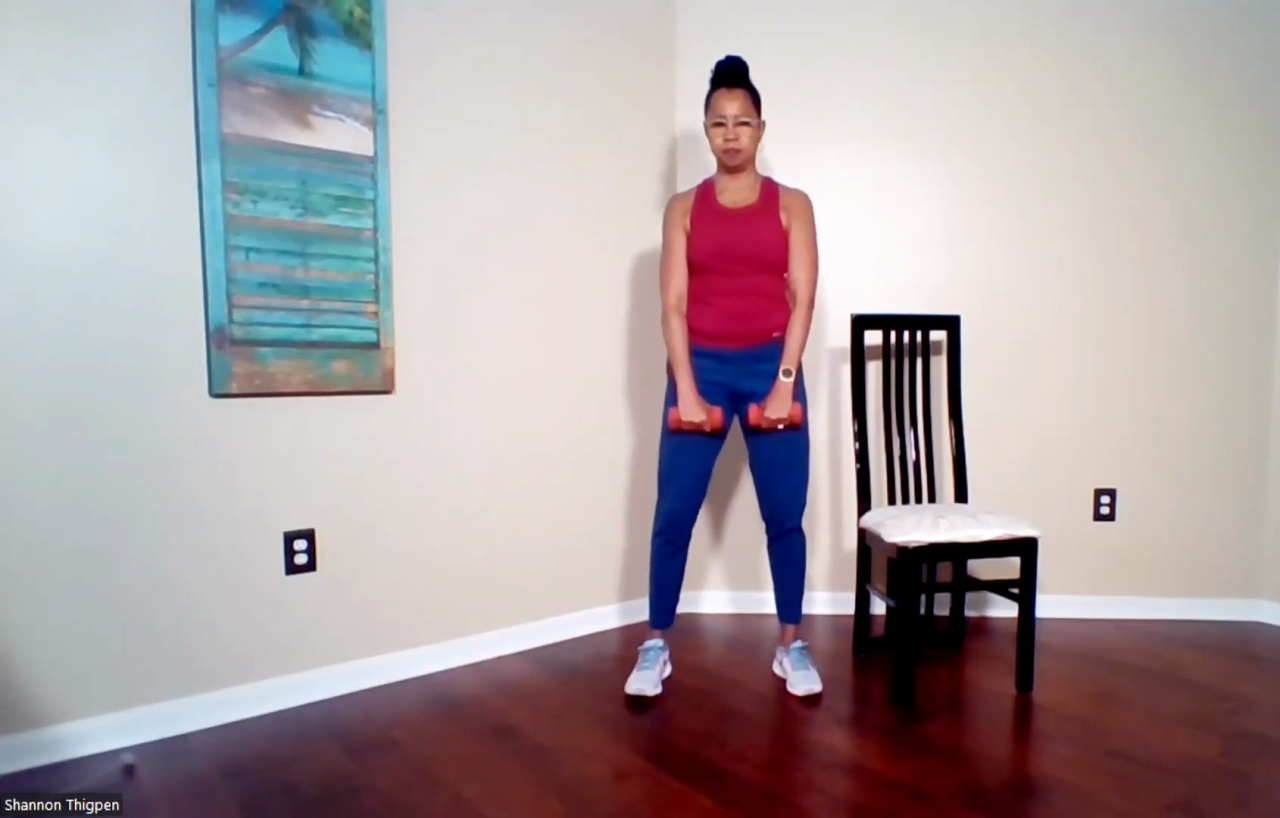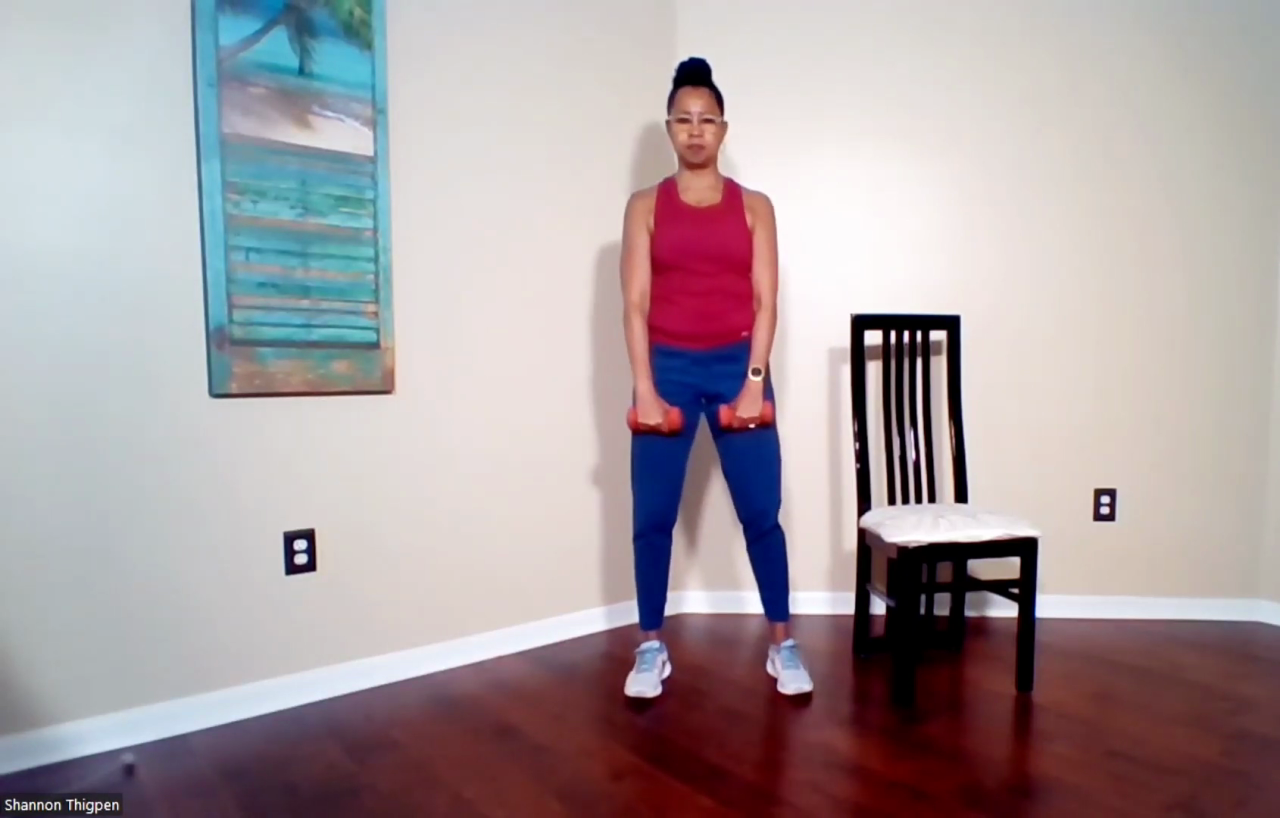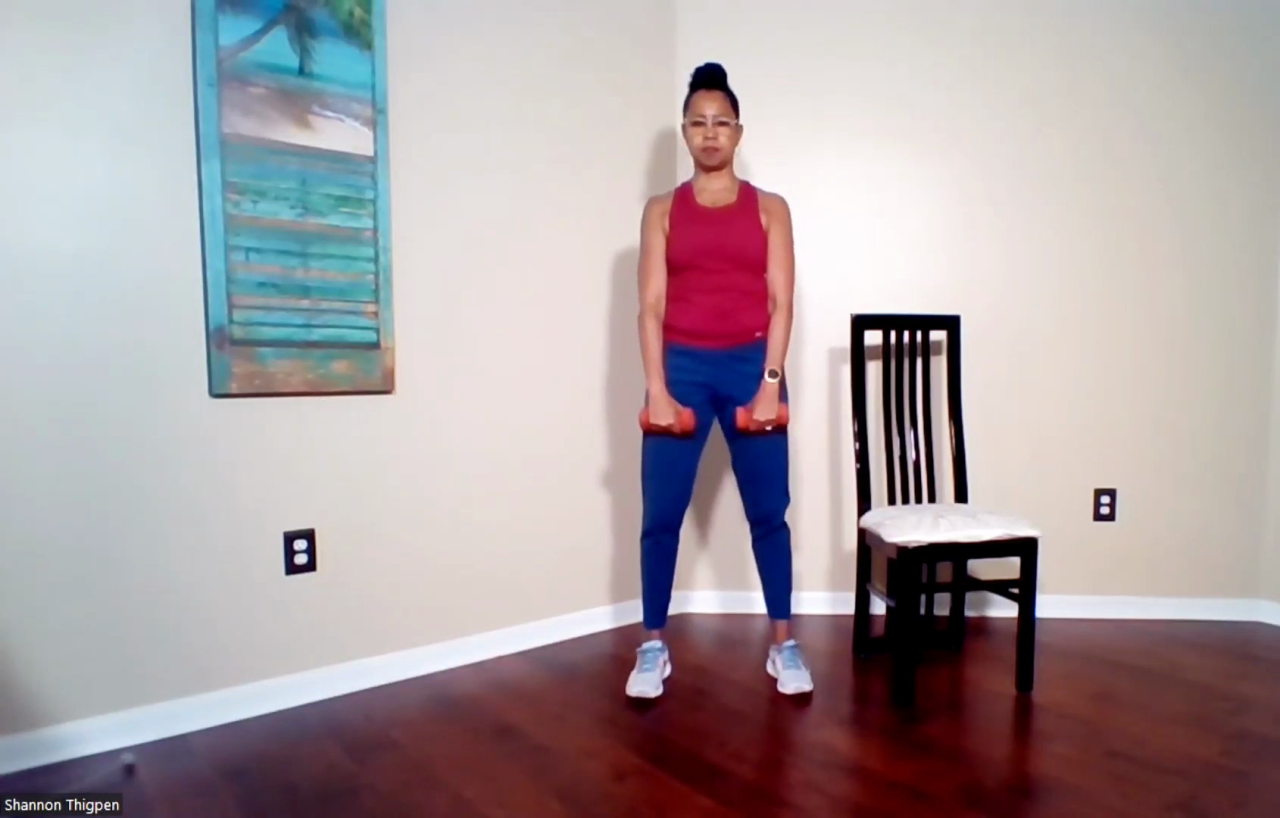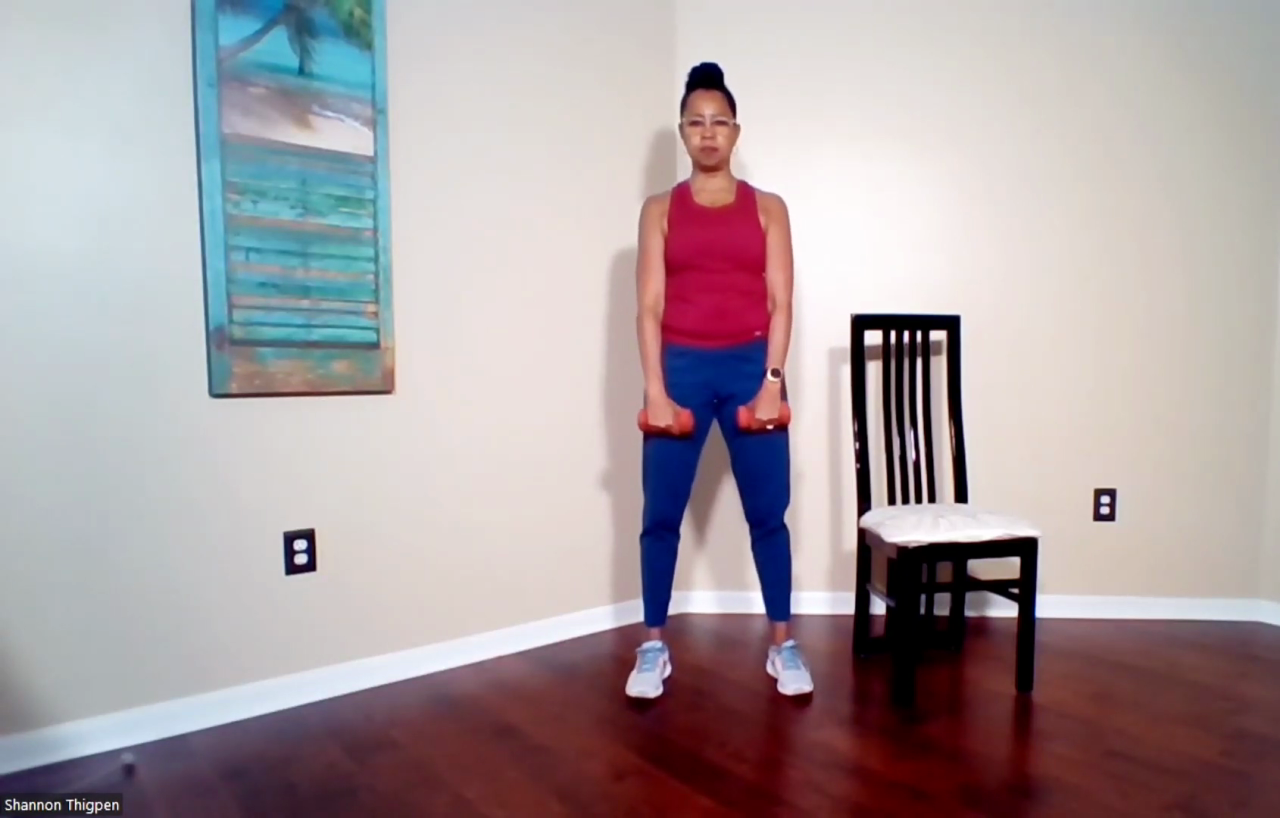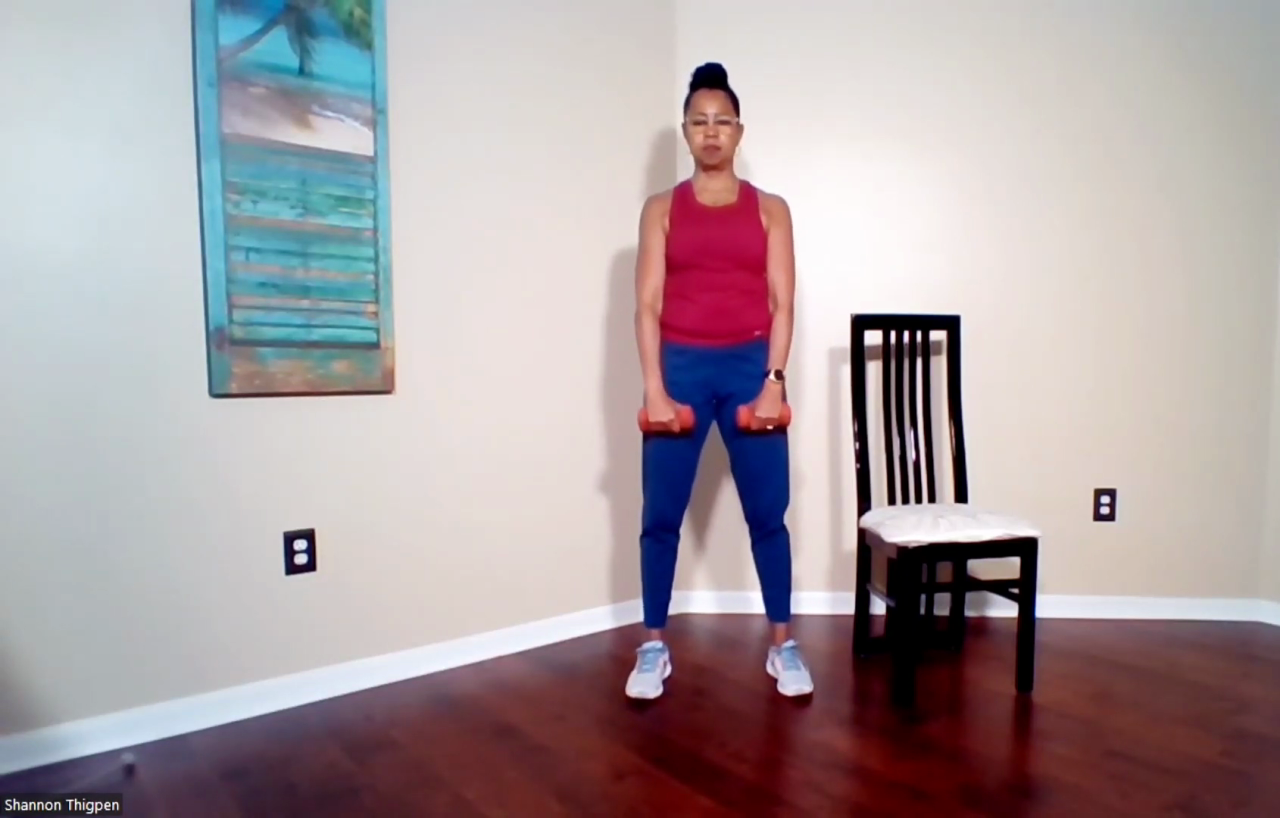
dt=0.5s
person 1, frame 1
left shoulder: (791, 205)
right shoulder: (683, 208)
left elbow: (802, 297)
right elbow: (674, 305)
left wrist: (785, 380)
right wrist: (686, 389)
left hip: (770, 366)
right hip: (701, 367)
left knee: (784, 516)
right knee: (673, 514)
left ankle: (791, 646)
right ankle: (655, 646)
person 1, frame 2
left shoulder: (754, 206)
right shoulder: (645, 205)
left elbow: (765, 300)
right elbow: (636, 303)
left wrist: (755, 382)
right wrist: (644, 388)
left hip: (737, 365)
right hip: (668, 368)
left knee: (761, 513)
right knee: (652, 516)
left ankle: (782, 644)
right ankle: (651, 647)
person 1, frame 3
left shoulder: (770, 208)
right shoulder: (662, 210)
left elbow: (781, 302)
right elbow: (652, 305)
left wrist: (771, 383)
right wrist: (657, 388)
left hip: (751, 367)
right hip: (682, 368)
left knee: (769, 512)
right knee: (662, 514)
left ankle: (783, 644)
right ankle: (653, 647)
person 1, frame 4
left shoulder: (767, 208)
right shoulder: (660, 209)
left elbow: (780, 302)
right elbow: (649, 306)
left wrist: (772, 383)
right wrist: (656, 390)
left hip: (750, 366)
right hip: (681, 367)
left knee: (768, 512)
right knee: (661, 514)
left ankle: (783, 645)
right ankle: (653, 647)
person 1, frame 5
left shoulder: (769, 209)
right shoulder: (661, 209)
left elbow: (782, 302)
right elbow: (648, 304)
left wrist: (774, 382)
right wrist: (654, 388)
left hip: (749, 366)
right hip: (680, 367)
left knee: (767, 513)
right knee: (661, 515)
left ankle: (782, 645)
right ankle: (654, 647)
